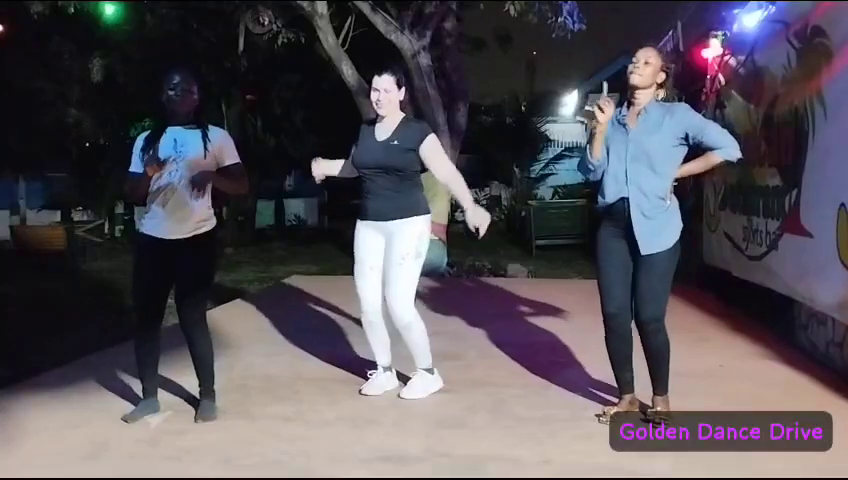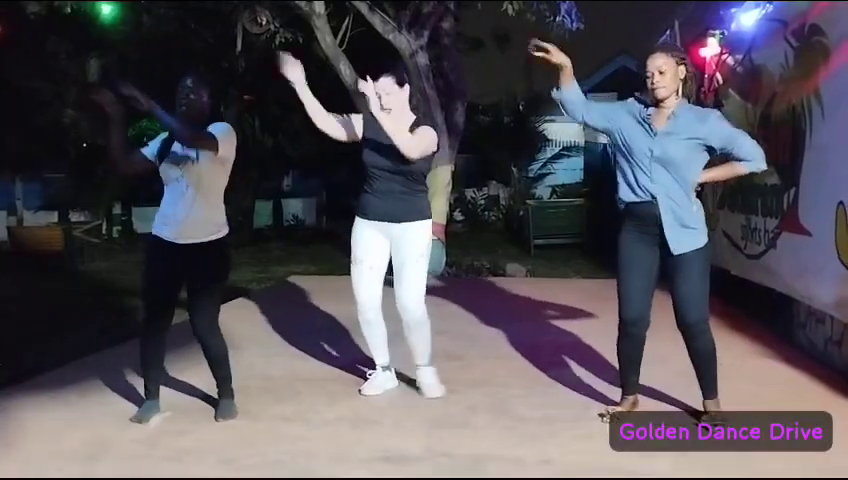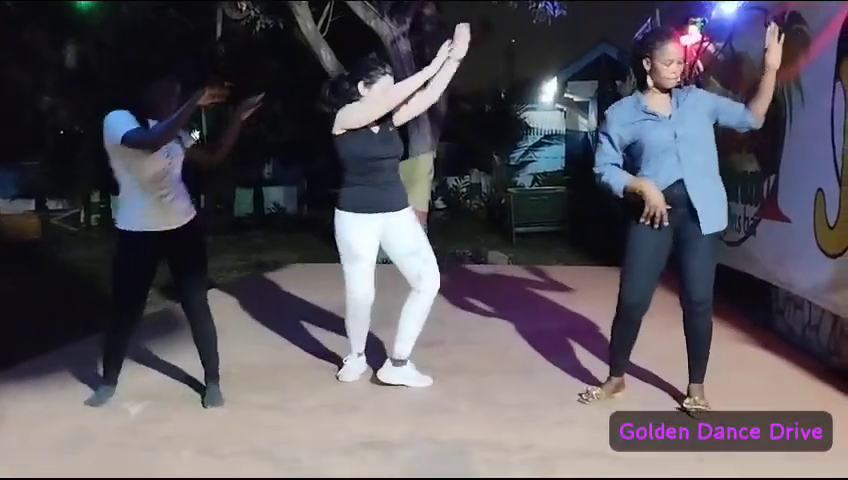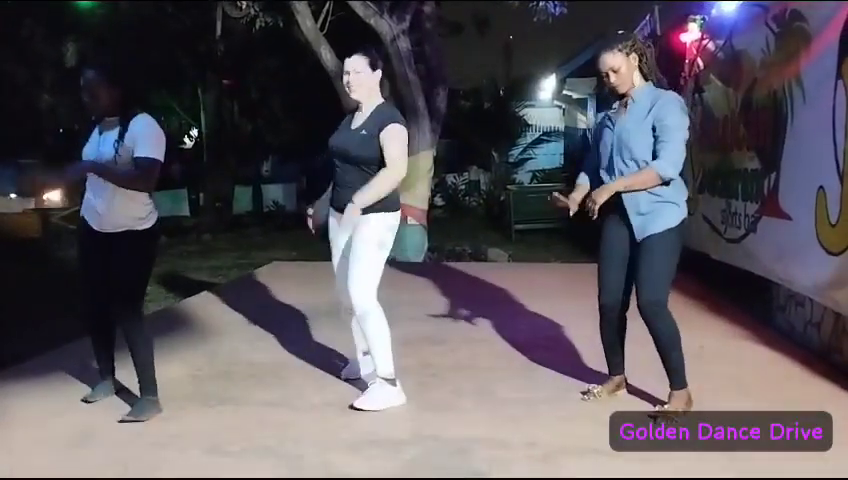
dt=1s
person 1, frame 1
left shoulder: (677, 115)
right shoulder: (611, 119)
left elbow: (727, 147)
right elbow: (591, 171)
left wrist: (675, 172)
right wrist: (600, 126)
left hip: (656, 227)
right hip: (613, 226)
left knee: (649, 317)
right knee: (614, 314)
left ankle: (660, 398)
right ankle: (626, 396)
person 1, frame 2
left shoulder: (704, 121)
right shoulder: (628, 116)
left elbow: (754, 158)
right elbow: (580, 108)
left wrist: (700, 176)
right wrist: (565, 66)
left hip: (684, 230)
right hip: (637, 228)
left knee: (693, 320)
right knee: (632, 319)
left ankle: (711, 401)
right ankle: (629, 396)
person 1, frame 3
left shoulder: (698, 101)
right shoulder: (622, 113)
left elbow: (750, 120)
right elbow: (605, 168)
left wrist: (770, 70)
right wrist: (642, 186)
left hip: (700, 212)
right hip: (653, 212)
left knee: (698, 301)
right knee: (632, 300)
left ankle: (696, 388)
right ankle: (616, 377)
person 1, frame 4
left shoulder: (666, 104)
right shoulder: (607, 116)
left elbow: (668, 167)
right elbow: (593, 166)
left wrist: (611, 187)
right wrist: (577, 195)
left hip: (660, 217)
right hip: (617, 217)
left knee: (651, 302)
right knee: (610, 303)
left ankle: (680, 391)
right ankle: (616, 376)
person 2, frame 1
left shoulder: (416, 131)
right shoulder: (366, 131)
left elbow: (445, 171)
right elbow: (355, 165)
left wrist: (470, 206)
right wrist: (328, 167)
left hip: (408, 224)
right hip: (369, 225)
left knee: (399, 304)
right knee: (368, 302)
left ankle: (428, 373)
right ankle: (384, 372)
person 2, frame 2
left shoulder: (425, 131)
right shoulder: (367, 123)
left elbow: (411, 148)
right elbow: (326, 122)
left wrist: (382, 111)
right wrist: (300, 85)
left hip: (412, 225)
right hip: (369, 224)
left knee: (410, 303)
right knee: (366, 301)
left ankle: (426, 371)
right ankle: (382, 370)
person 2, frame 3
left shoulder: (388, 118)
right shoulder: (344, 116)
left elbow: (426, 98)
right elbow: (386, 99)
left wrist: (454, 59)
right wrist: (433, 66)
left hip: (397, 213)
right hip: (356, 217)
left knee: (428, 281)
right knee: (361, 295)
left ankle: (398, 364)
right ankle: (356, 357)
person 2, frame 4
left shoulder: (389, 119)
right shoulder: (350, 117)
left elbow: (396, 170)
left wrist: (357, 204)
right wrist: (324, 201)
left hip: (375, 217)
right hip: (340, 215)
left knee: (361, 294)
right knee: (346, 293)
left ankle: (387, 383)
right ankle: (365, 355)
person 3, frame 1
left shoulder: (215, 137)
right shoulder: (146, 140)
left elbow: (241, 184)
right elbow: (132, 196)
left wrist: (210, 175)
right wrist: (147, 174)
left hip: (196, 240)
right hip: (153, 240)
left knee: (192, 318)
right knee: (146, 317)
left ankle: (207, 396)
right ankle: (149, 397)
person 3, frame 2
left shoulder: (222, 133)
right shoulder: (165, 142)
left elbow: (193, 138)
right elbow: (125, 165)
left wrist: (150, 106)
right wrist: (116, 118)
left hip: (208, 246)
right hip: (164, 243)
left knee: (205, 325)
right knee: (154, 322)
left ankle: (226, 395)
right ankle: (151, 399)
person 3, frame 3
left shoulder: (174, 130)
right shoulder: (118, 121)
left elbow: (212, 157)
right elbow: (151, 142)
left wrist: (238, 118)
right wrist: (194, 103)
left hip: (183, 228)
right hip: (137, 232)
left knee: (197, 307)
right knee: (125, 310)
left ankle: (212, 381)
right ankle: (108, 381)
person 3, frame 4
left shoulder: (143, 127)
right shoulder: (98, 126)
left elbow: (145, 180)
left wrist: (92, 168)
right wrist: (62, 178)
left hip: (134, 234)
right hip: (94, 229)
left knee: (127, 310)
right knee: (95, 305)
left ankle: (149, 397)
right ankle: (106, 378)
